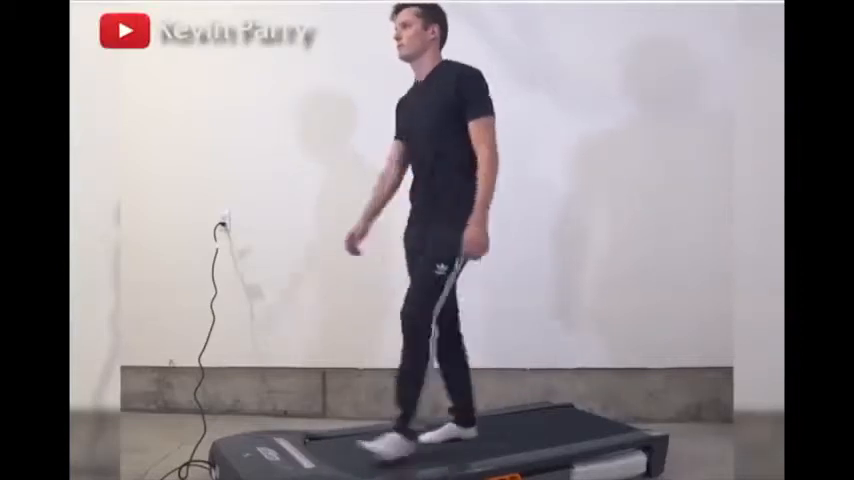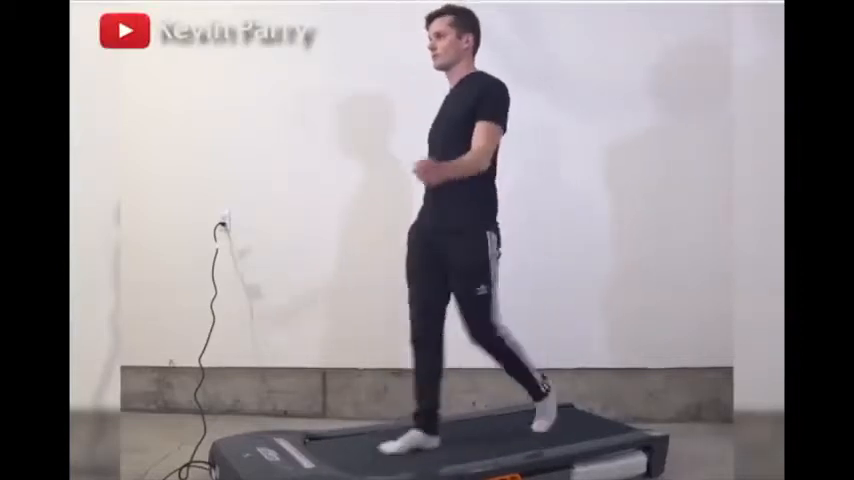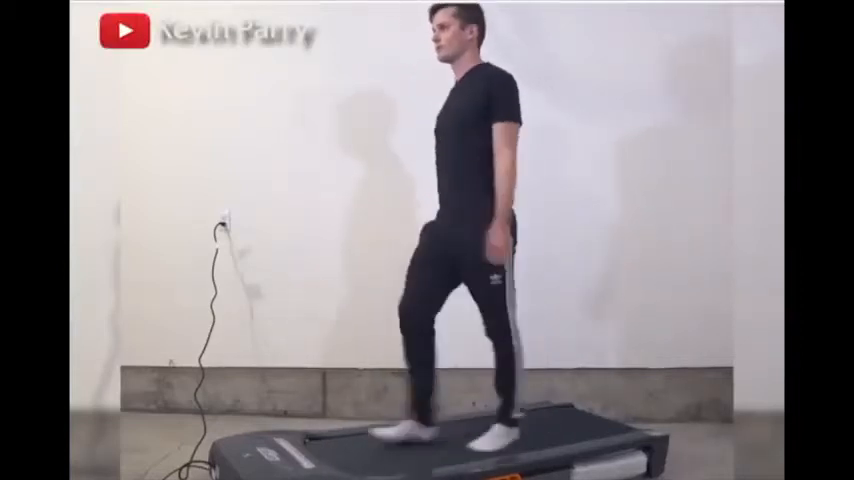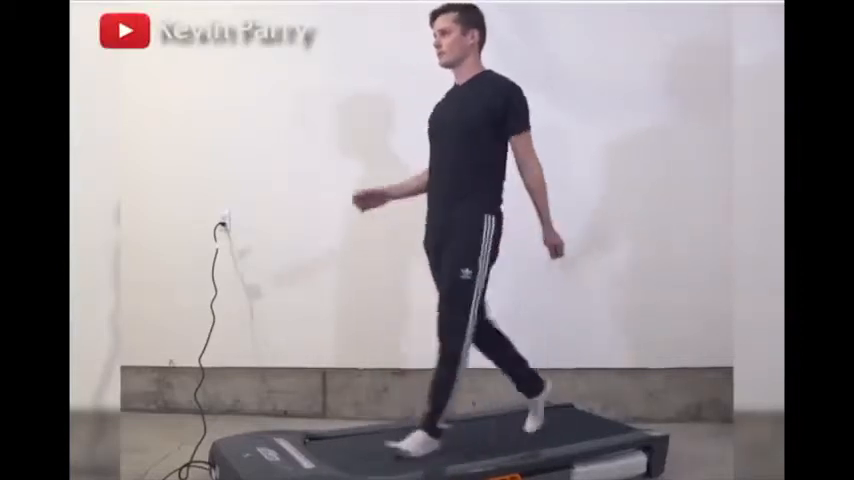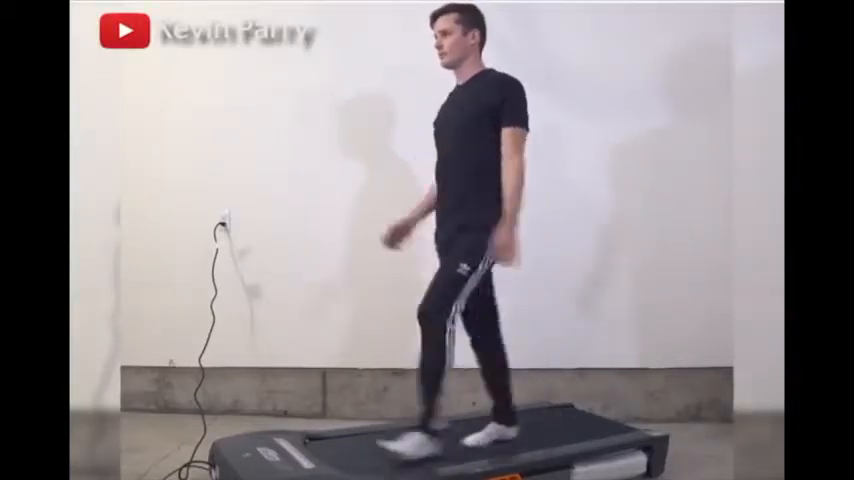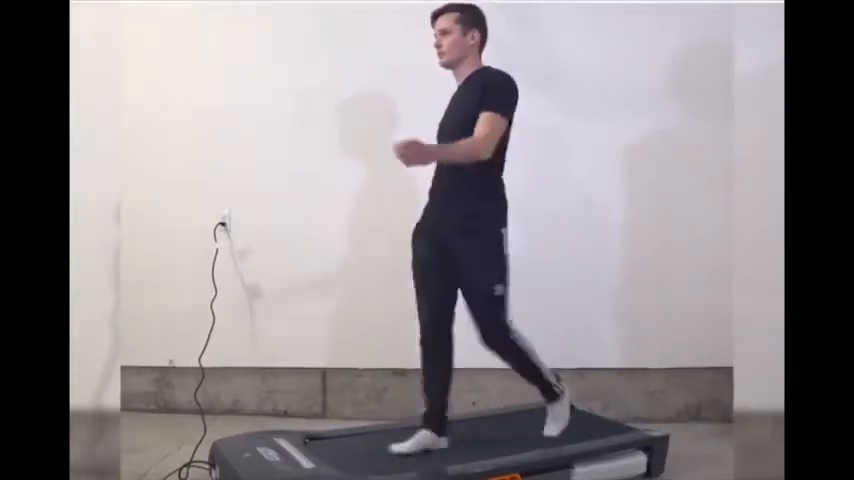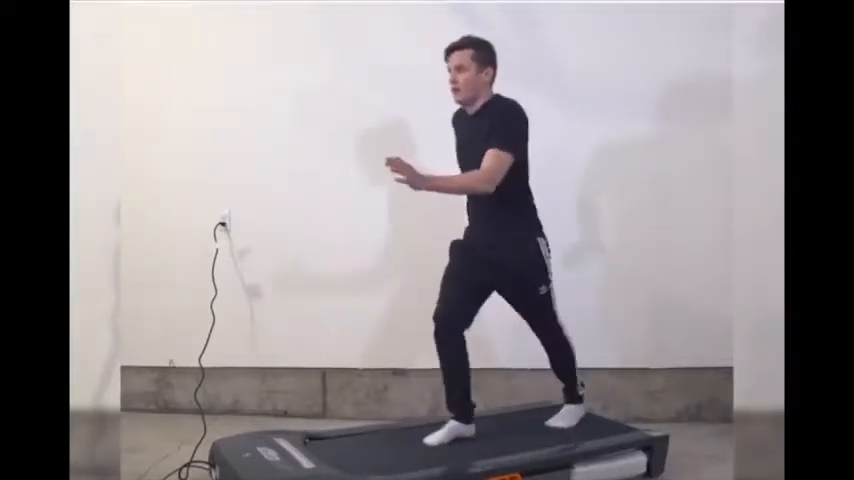
dt=0.4s
person 1, frame 1
left shoulder: (463, 81)
right shoulder: (407, 101)
left elbow: (486, 155)
right elbow: (394, 169)
left wrist: (478, 220)
right wrist: (364, 222)
left hip: (454, 219)
right hip: (422, 221)
left knee: (417, 318)
right knee: (443, 323)
left ankle: (404, 430)
right ankle: (463, 419)
person 1, frame 2
left shoulder: (490, 91)
right shoulder: (453, 100)
left elbow: (481, 157)
left wrist: (440, 170)
left hip: (474, 231)
right hip: (431, 230)
left knee: (483, 329)
right knee: (424, 329)
left ankle: (541, 393)
right ankle: (425, 427)
person 1, frame 3
left shoulder: (497, 83)
right shoulder: (455, 95)
left elbow: (505, 157)
left wrist: (501, 223)
left hip: (481, 225)
right hip: (446, 224)
left knee: (497, 324)
right knee: (412, 313)
left ankle: (506, 420)
right ankle: (420, 418)
person 1, frame 4
left shoulder: (504, 93)
right shoulder: (445, 105)
left elbow: (527, 164)
left wrist: (547, 227)
right wrist: (389, 193)
left hip: (477, 226)
right hip: (442, 227)
left knee: (454, 326)
right knee: (471, 324)
left ankle: (431, 428)
right ankle: (534, 388)
person 1, frame 5
left shoulder: (503, 89)
right shoulder: (452, 101)
left elbow: (513, 160)
left wrist: (507, 226)
right wrist: (411, 220)
left hip: (481, 230)
right hip: (451, 231)
left knee: (435, 316)
right knee: (483, 327)
left ankle: (427, 431)
right ankle: (505, 420)
person 1, frame 6
left shoulder: (495, 85)
right shoulder: (462, 94)
left elbow: (482, 147)
left wrist: (430, 152)
left hip: (477, 233)
right hip: (436, 230)
left knee: (493, 331)
right knee: (433, 329)
left ankle: (555, 395)
right ankle: (435, 428)
person 1, frame 7
left shoulder: (508, 116)
right shoulder: (460, 119)
left elbow: (487, 179)
left wrist: (424, 182)
left hip: (522, 244)
right hip: (477, 242)
left knee: (546, 327)
right knee: (446, 324)
left ankle: (574, 398)
right ankle: (461, 418)
